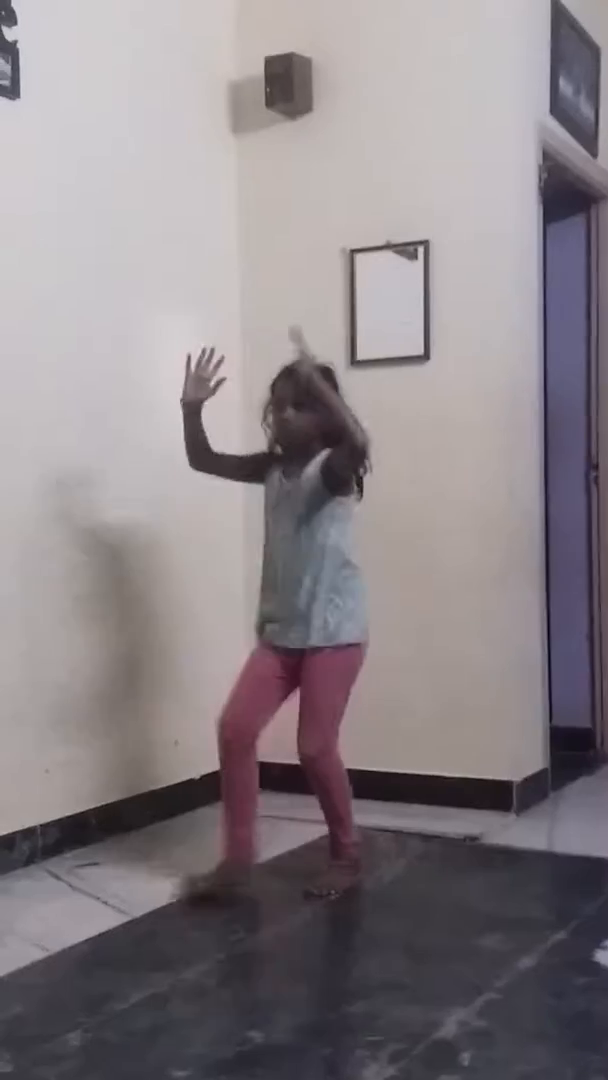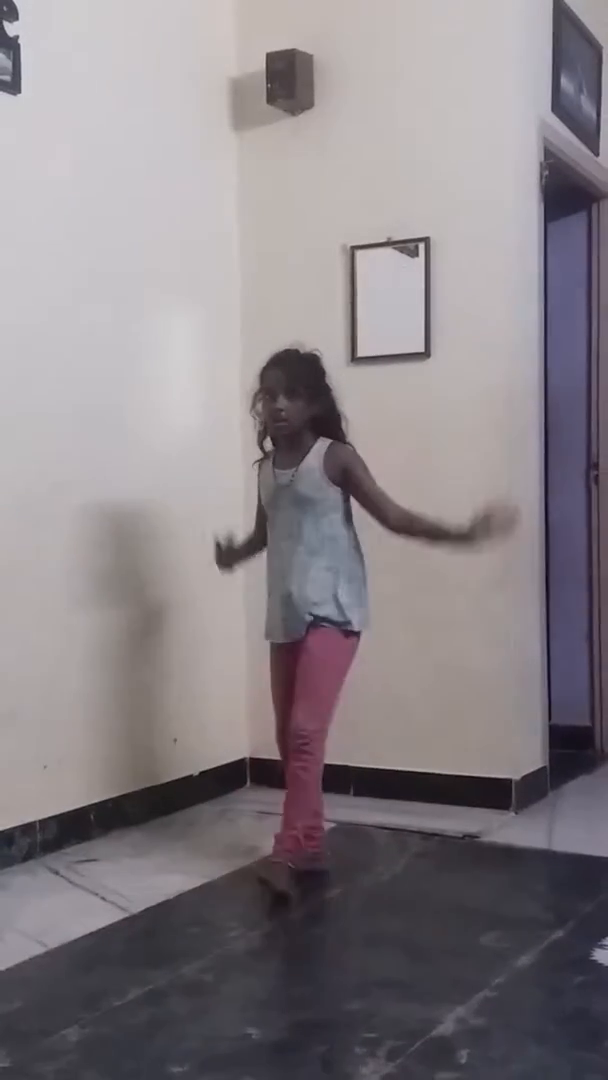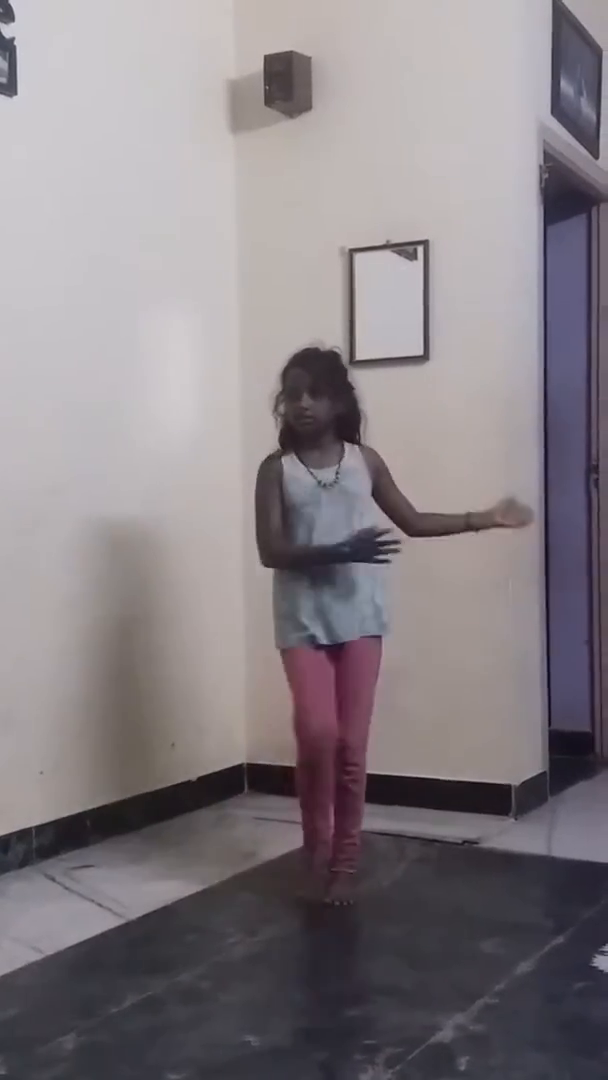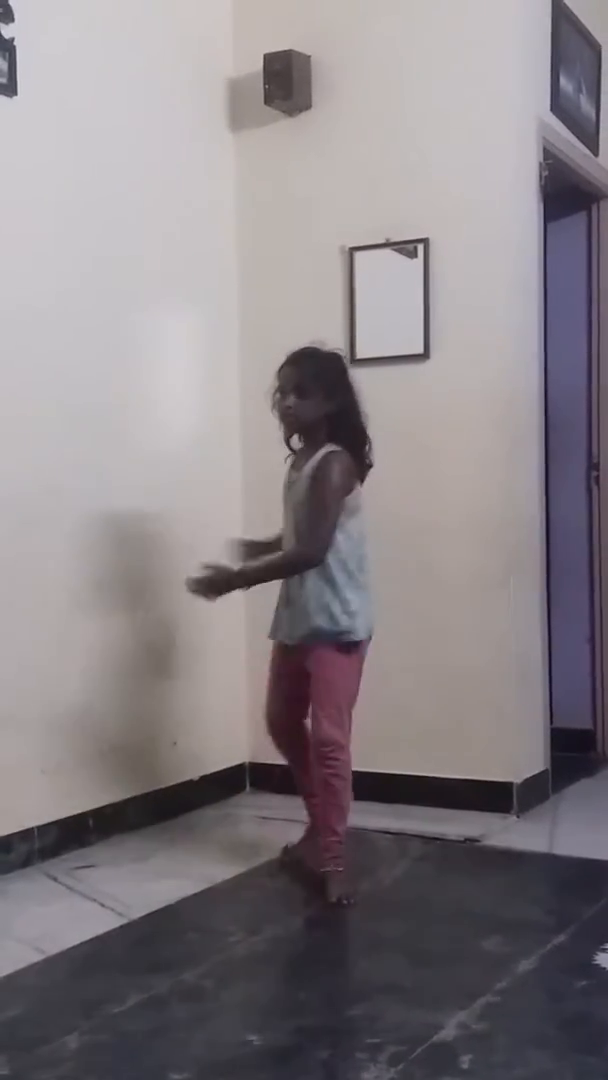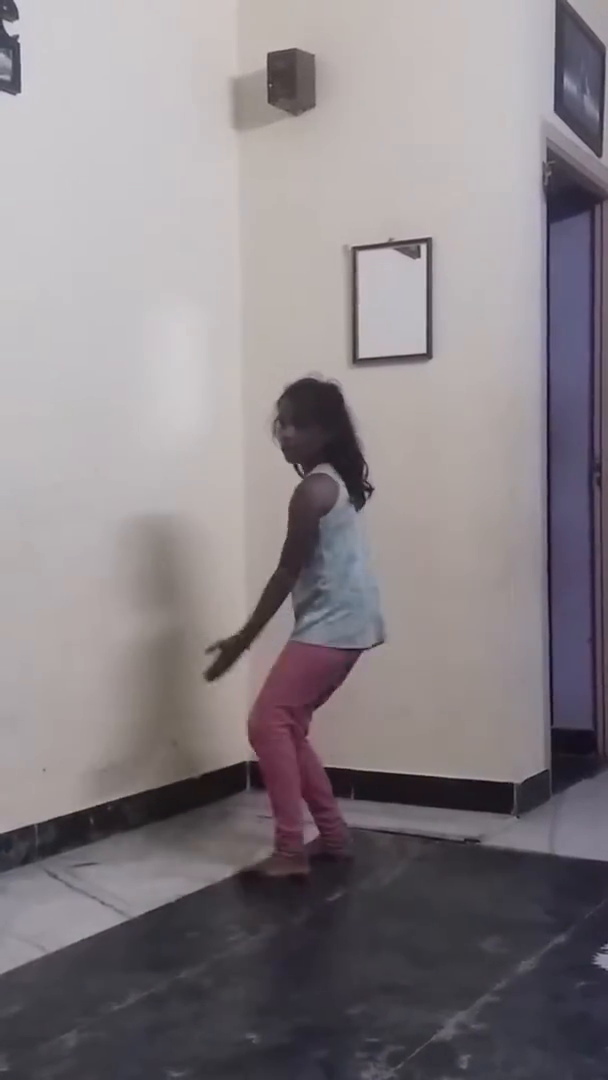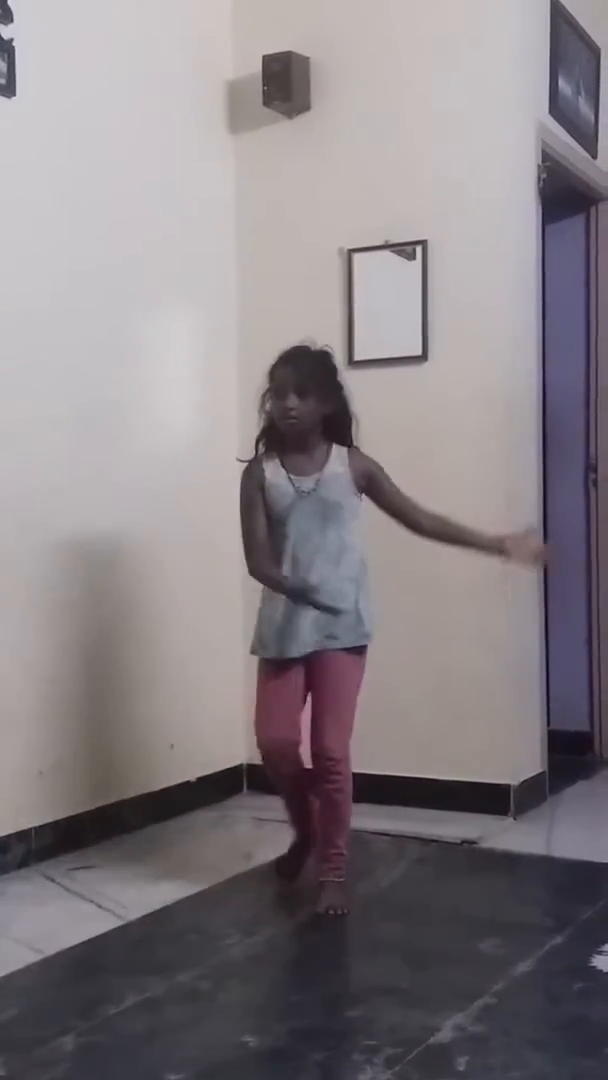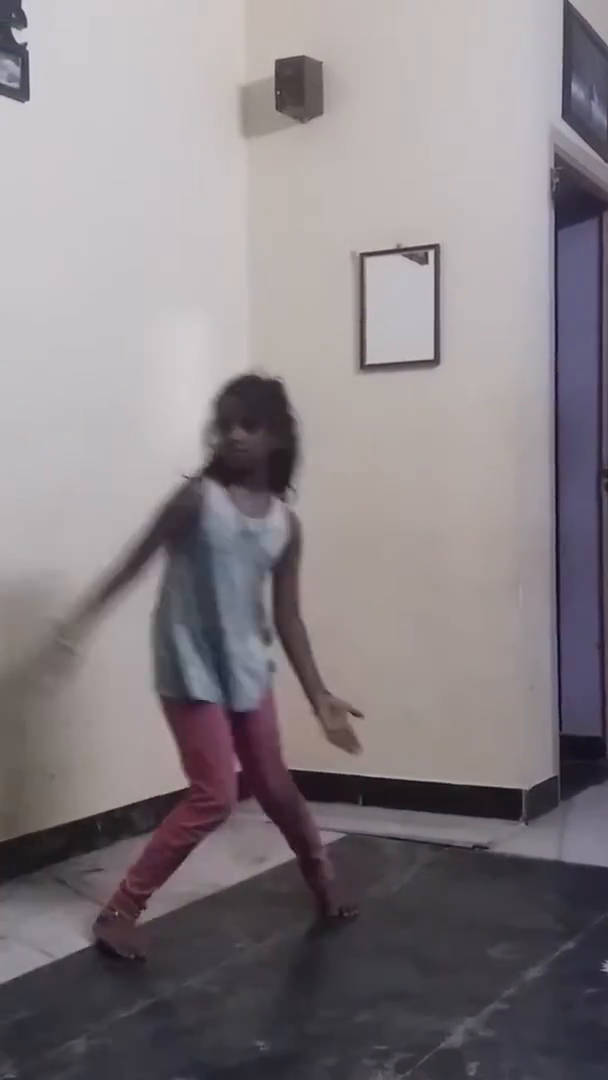
dt=0.7s
person 1, frame 1
left shoulder: (337, 467)
right shoulder: (271, 467)
left elbow: (360, 446)
right elbow: (203, 460)
left wrist: (317, 382)
right wrist: (192, 406)
left hip: (333, 628)
right hip: (281, 629)
left knee: (316, 745)
right knee: (234, 729)
left ankle: (346, 856)
right ankle: (236, 861)
person 1, frame 2
left shoulder: (337, 458)
right shoulder: (266, 469)
left elbow: (392, 517)
left wrist: (460, 534)
right wrist: (236, 554)
left hip: (333, 613)
right hip: (284, 617)
left knee: (307, 730)
right knee: (288, 737)
left ankle: (288, 852)
right ankle: (310, 844)
person 1, frame 3
left shoulder: (365, 461)
right shoulder: (275, 469)
left elbow: (412, 521)
right elbow: (270, 550)
left wrist: (484, 519)
right wrist: (337, 551)
left hip: (359, 620)
right hip: (301, 623)
left knee: (352, 747)
right knee: (317, 733)
left ankle: (343, 865)
right ankle: (316, 847)
person 1, frame 4
left shoulder: (334, 465)
right shoulder: (301, 461)
left elbow: (311, 551)
left wrist: (233, 579)
right wrist: (264, 546)
left hip: (337, 619)
right hip: (300, 617)
left knee: (327, 737)
right knee: (282, 724)
left ankle: (333, 860)
right ankle: (320, 827)
person 1, frame 5
left shoulder: (312, 490)
right shoulder: (336, 484)
left elbow: (288, 573)
left wrist: (243, 639)
left hip: (331, 627)
right hip: (348, 624)
left knee: (267, 722)
right knee: (287, 726)
left ankle: (289, 847)
right ankle: (332, 832)
person 1, frame 6
left shoulder: (355, 465)
right shoulder: (259, 474)
left elbow: (416, 518)
right elbow: (258, 561)
left wrist: (496, 543)
right wrist: (298, 587)
left hip: (343, 631)
right hip: (284, 628)
left knee: (331, 752)
right knee: (275, 742)
left ankle: (332, 867)
right ankle: (306, 834)
person 1, frame 7
left shoulder: (286, 522)
right shoulder: (195, 497)
left elbow: (288, 615)
right elbow: (135, 561)
left wrist: (320, 697)
right wrist: (81, 617)
left hip: (248, 671)
right hip: (192, 671)
left knee: (275, 788)
right knee: (212, 797)
left ankle: (321, 878)
right ankle: (121, 909)
